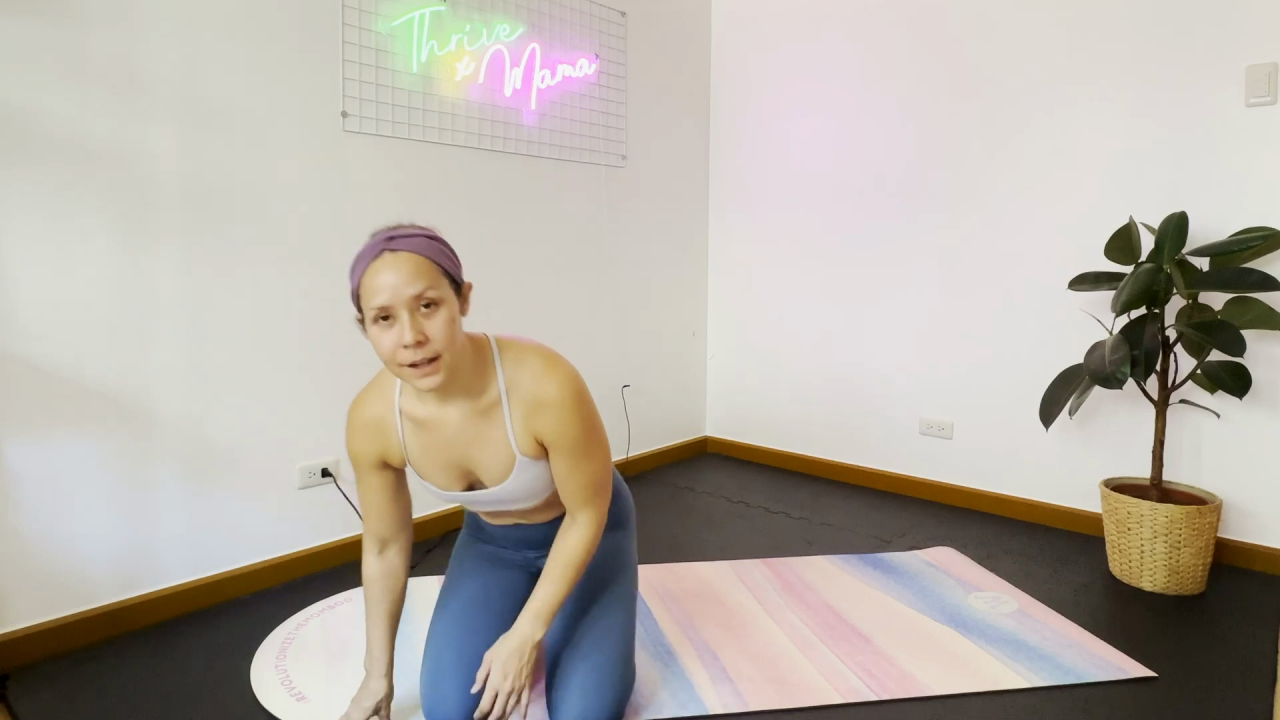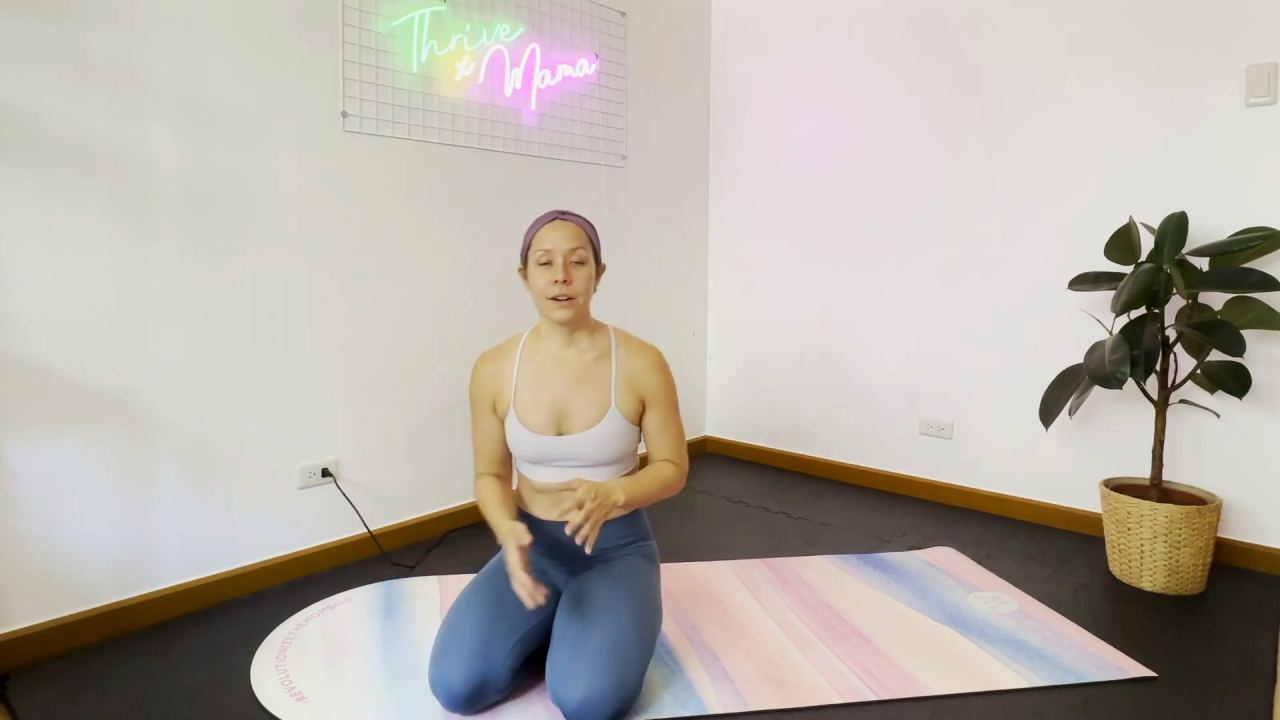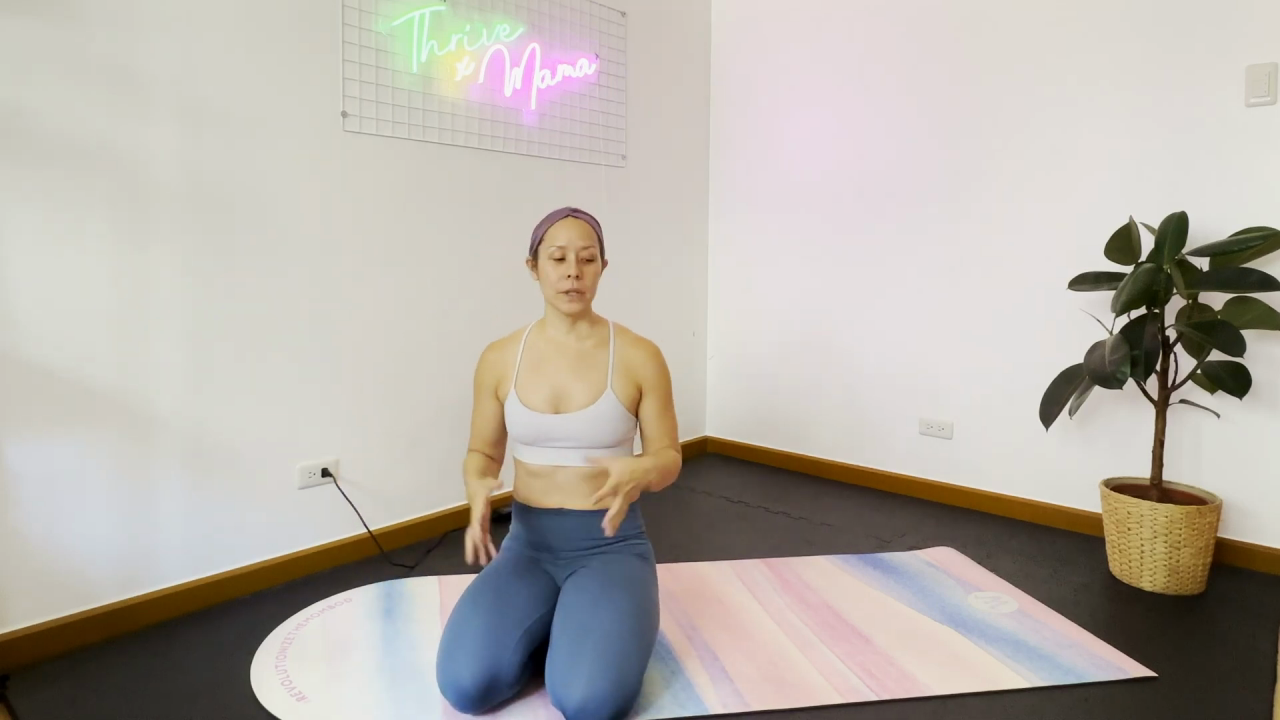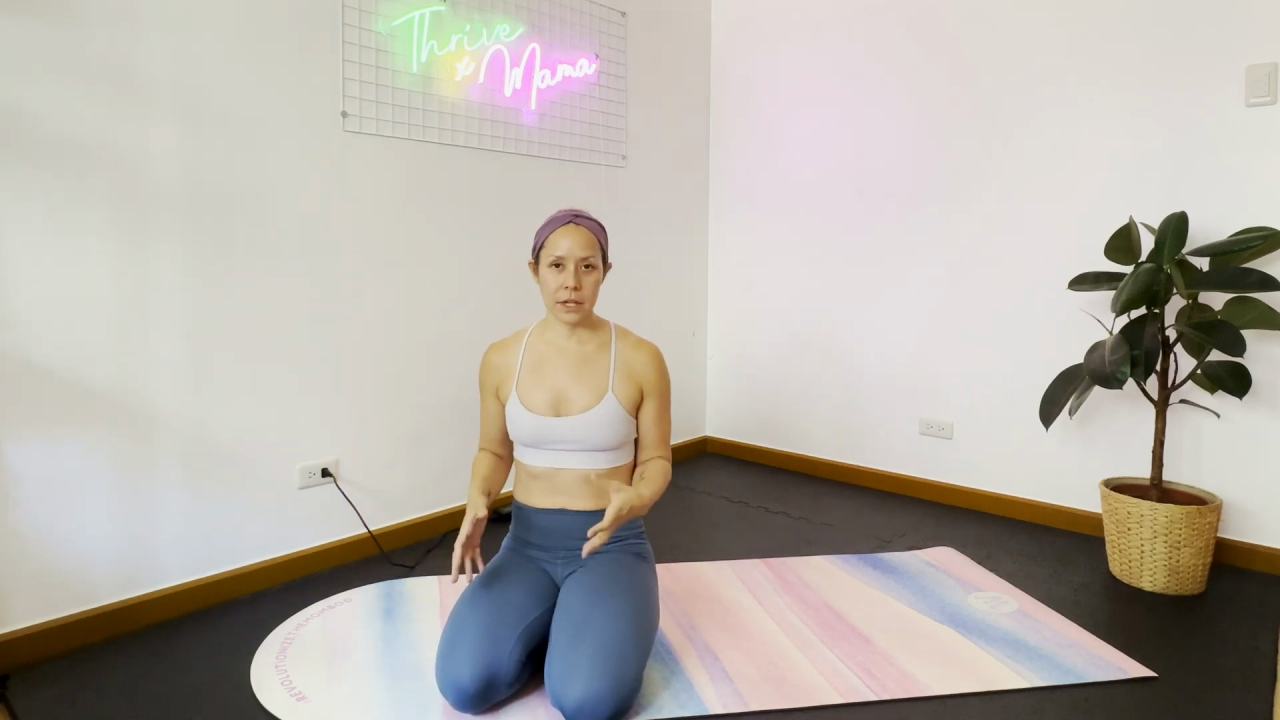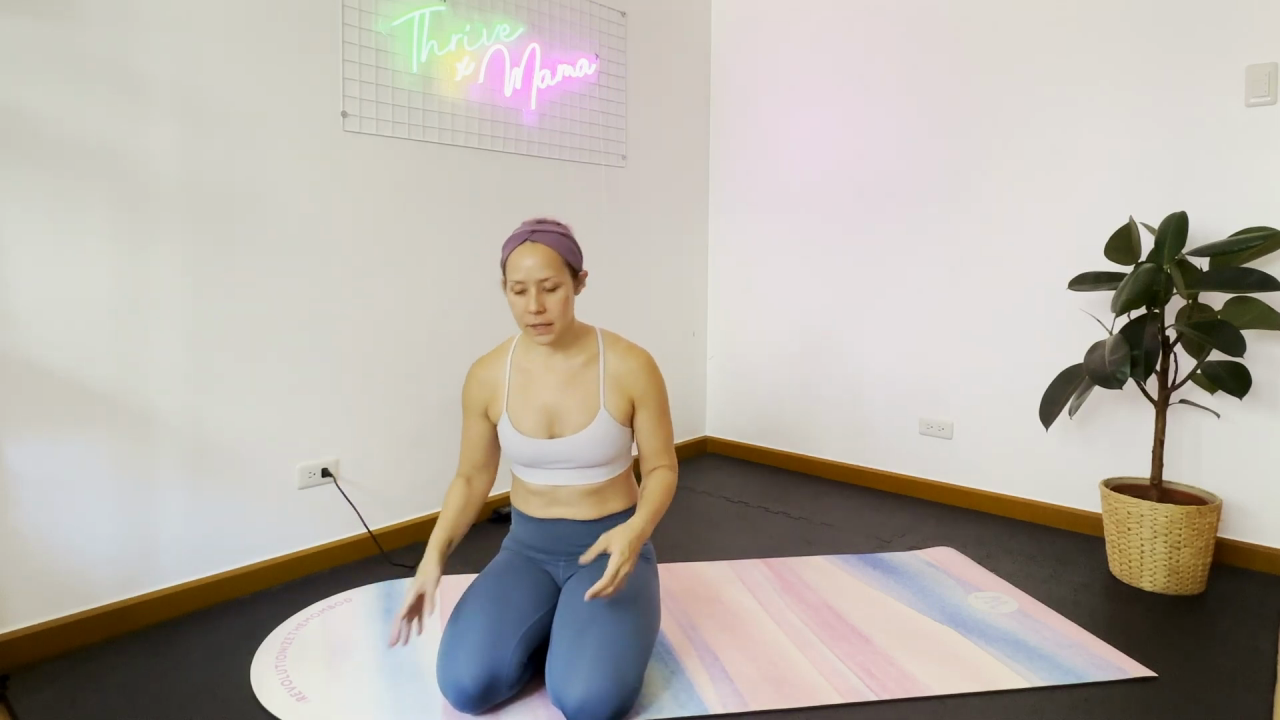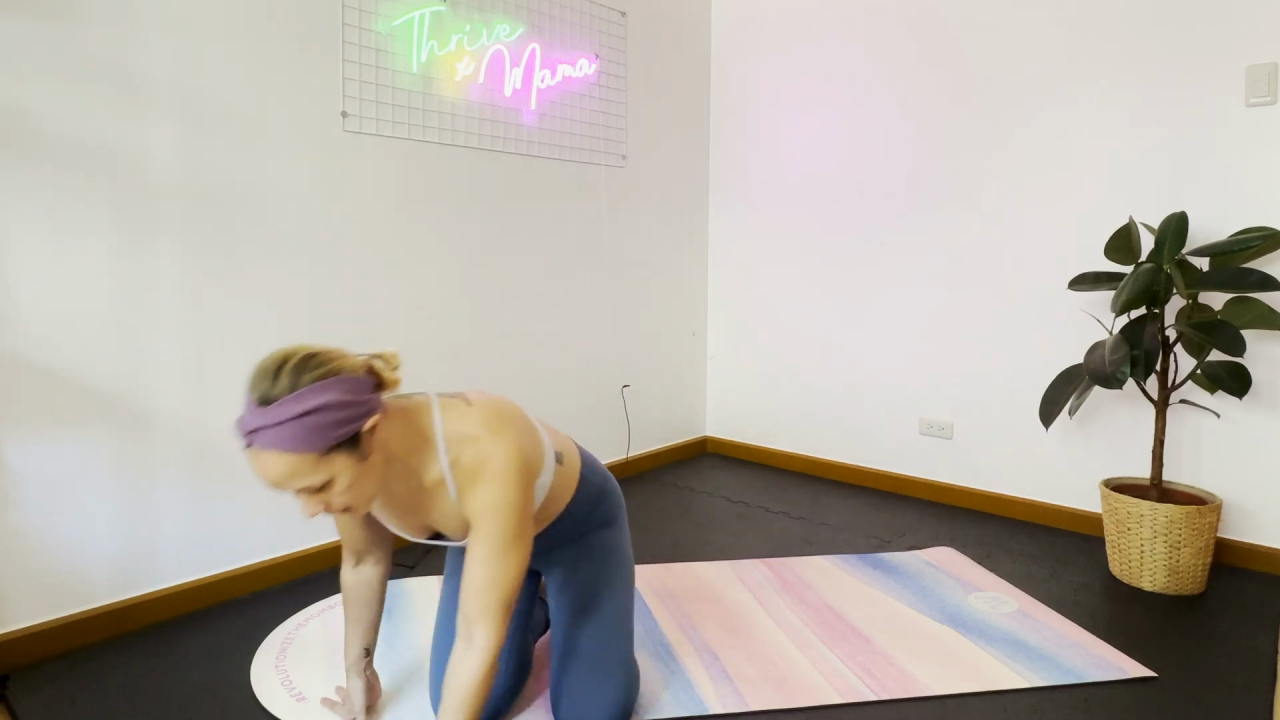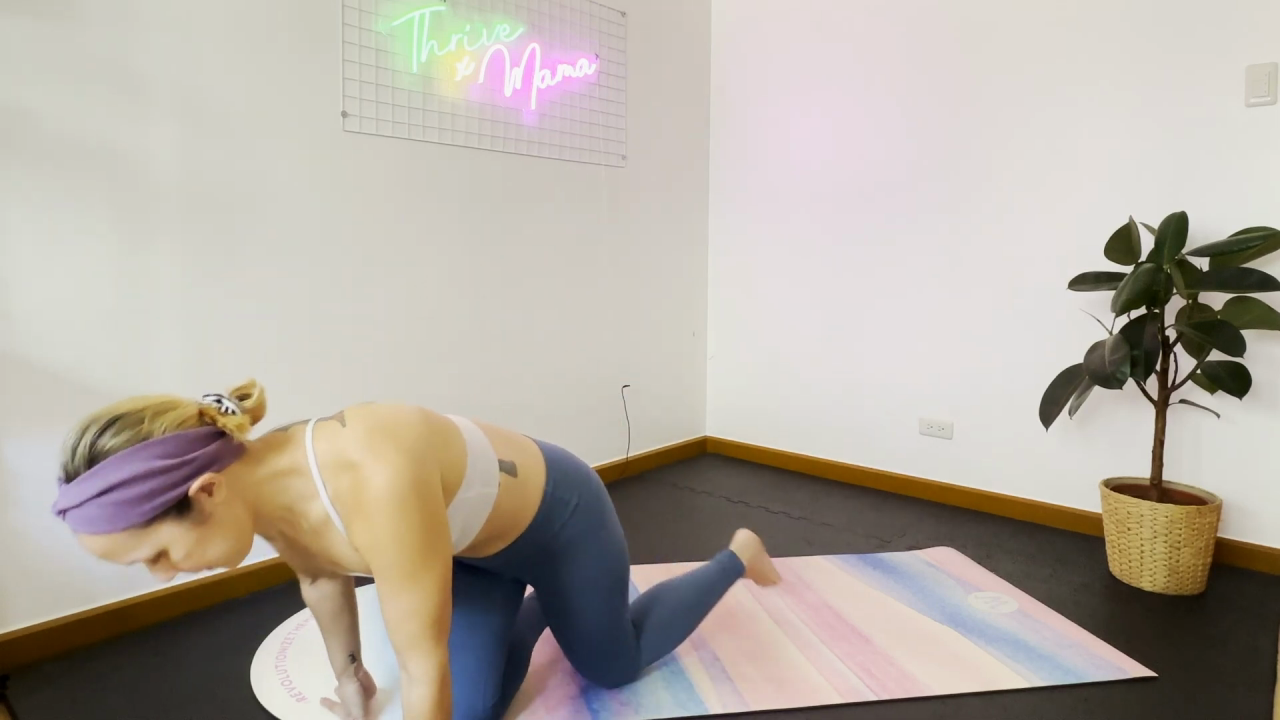
dt=0.7s
person 1, frame 1
left shoulder: (547, 385)
right shoulder: (372, 418)
left elbow: (587, 512)
right elbow: (385, 547)
left wrist: (525, 637)
right wrist: (377, 675)
left hip: (585, 529)
right hip: (491, 538)
right ankle: (512, 619)
person 1, frame 2
left shoulder: (641, 363)
right shoulder: (494, 368)
left elbow: (673, 471)
right elbow: (489, 477)
left wrist: (611, 495)
right wrist: (510, 534)
left hip: (618, 549)
right hip: (534, 549)
left ankle: (595, 630)
right ankle: (553, 628)
person 1, frame 3
left shoulder: (639, 355)
right shoulder: (499, 358)
left elbow: (668, 458)
right elbow: (482, 453)
left wrist: (640, 472)
right wrist: (479, 489)
left hip: (612, 546)
right hip: (528, 543)
left ankle: (596, 631)
right ankle: (553, 630)
person 1, frame 4
left shoulder: (640, 358)
right shoulder: (502, 358)
left elbow: (655, 460)
left wrist: (637, 499)
right wrist: (478, 500)
left hip: (611, 545)
right hip: (528, 544)
left ankle: (601, 630)
right ankle: (551, 631)
person 1, frame 5
left shoulder: (629, 365)
right shoulder: (487, 375)
left elbow: (661, 467)
right elbow: (472, 476)
left wrist: (637, 529)
right wrist: (435, 553)
left hip: (606, 551)
right hip: (528, 548)
left ankle: (599, 629)
right ankle: (545, 628)
person 1, frame 6
left shoulder: (487, 454)
right shoulder: (345, 462)
left elbow: (480, 637)
right elbow: (363, 563)
right wrist: (358, 673)
left hip: (580, 525)
right hip: (481, 535)
left ankle: (558, 606)
right ankle: (537, 609)
person 1, frame 7
left shoulder: (377, 483)
right shoulder: (261, 490)
right elbow: (323, 578)
left hip: (560, 521)
right hip: (475, 537)
left ankle: (736, 556)
right ankle: (543, 607)
